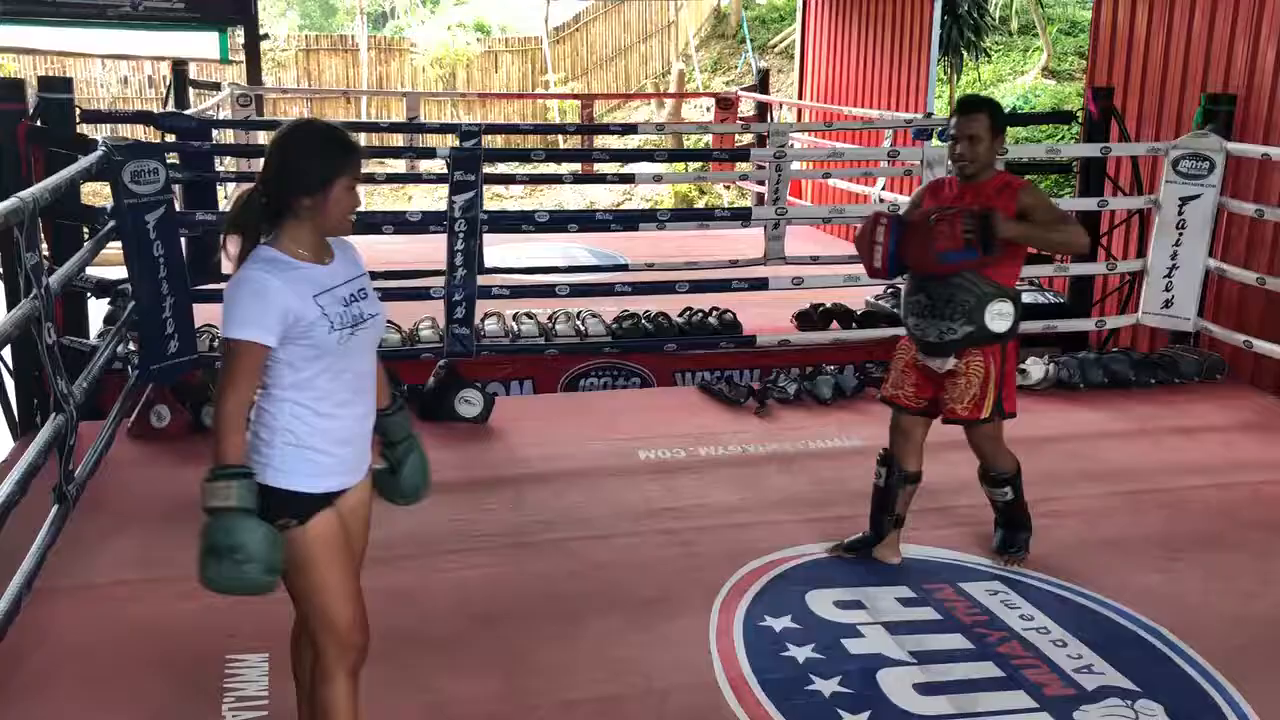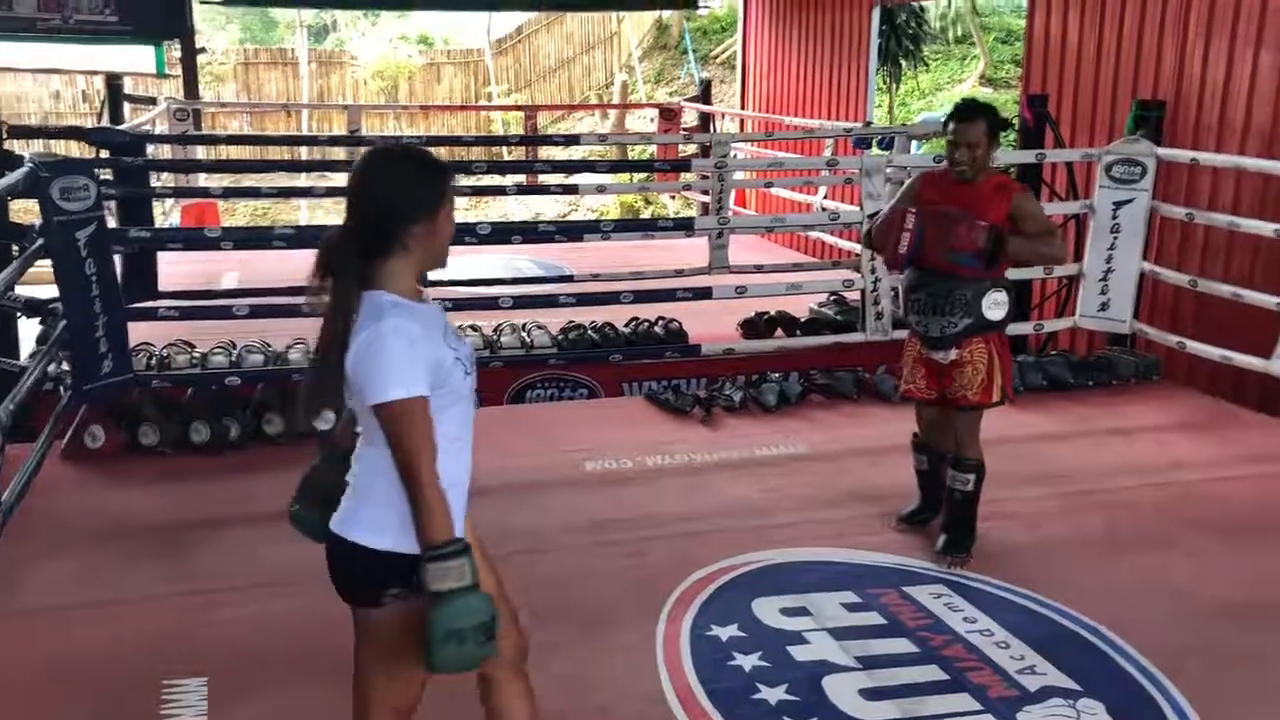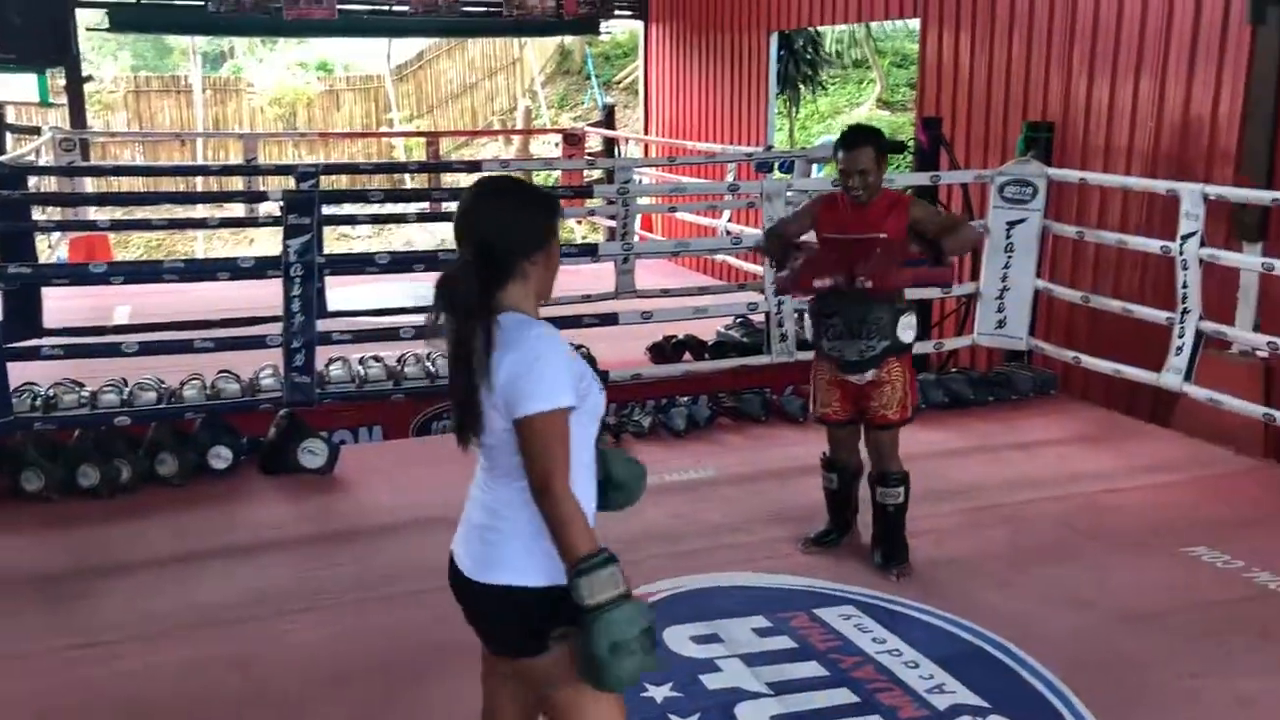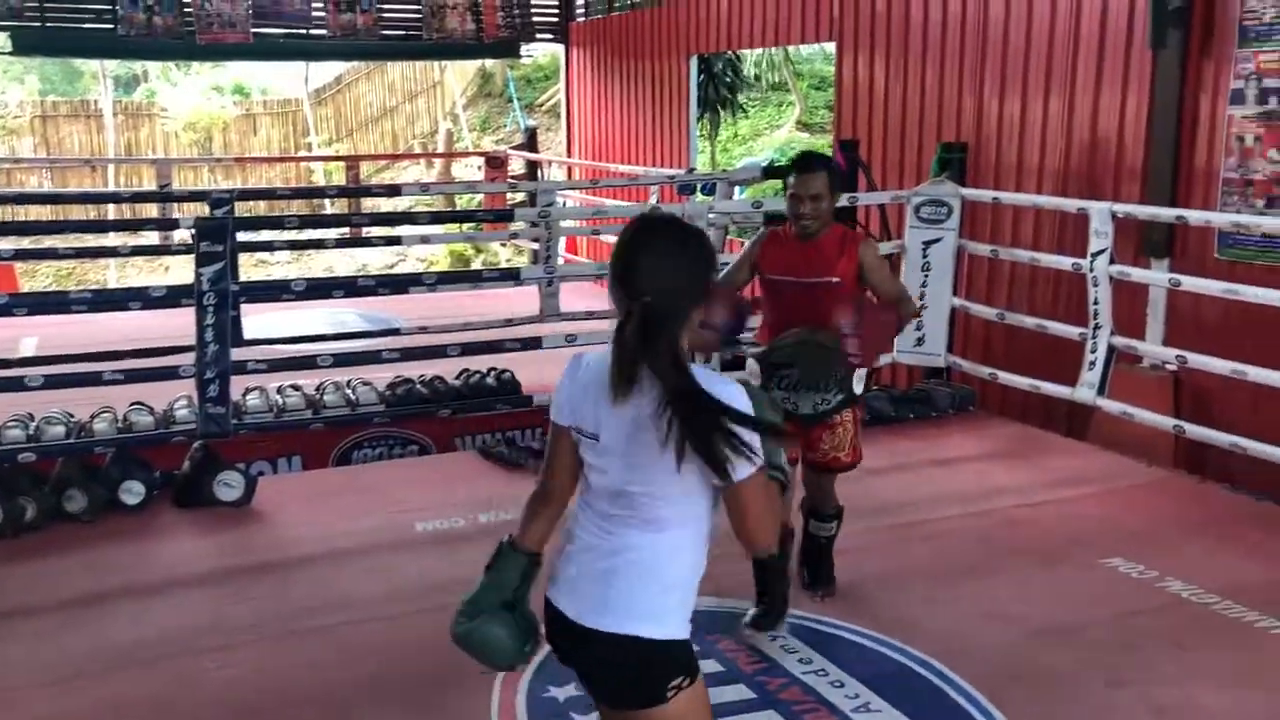
dt=0.7s
person 1, frame 1
left shoulder: (344, 257)
right shoulder: (263, 284)
right elbow: (234, 404)
left wrist: (394, 431)
left hip: (349, 472)
right hip: (291, 486)
left knee: (319, 621)
right knee: (343, 639)
person 1, frame 2
left shoulder: (403, 302)
right shoulder: (391, 332)
right elbow: (420, 475)
right wrist: (451, 584)
left hip: (435, 524)
right hip: (391, 549)
left knee: (505, 656)
person 1, frame 3
left shoulder: (477, 336)
right shoulder: (535, 349)
right elbow: (553, 490)
left wrist: (596, 461)
right wrist: (602, 593)
left hip: (482, 568)
right hip: (528, 585)
person 1, frame 4
left shoulder: (584, 372)
right shoulder: (717, 401)
left elbow: (551, 493)
right elbow: (761, 536)
left wrist: (506, 577)
right wrist: (772, 461)
left hip: (568, 609)
right hip: (638, 634)
person 2, frame 1
left shoulder: (1017, 196)
right shoulder: (932, 193)
left elbow: (1076, 238)
left wrist: (1008, 229)
left hip: (978, 345)
right hip: (923, 337)
left knee: (986, 443)
right knee: (904, 434)
left ankle: (1015, 526)
right ankle: (883, 536)
person 2, frame 2
left shoulder: (1011, 196)
right shoulder: (924, 185)
left elbow: (1056, 250)
right elbow: (877, 231)
left wrist: (1000, 244)
right wrist: (889, 238)
left hip: (974, 336)
right hip: (923, 330)
left knee: (963, 433)
right knee: (928, 426)
left ankle: (960, 529)
right ankle: (932, 501)
person 2, frame 3
left shoulder: (905, 210)
right shoulder: (822, 207)
left elbow: (969, 233)
right elbow: (771, 240)
left wrist: (919, 249)
right wrist: (793, 258)
left hip: (882, 350)
right hip: (832, 348)
left knee: (883, 448)
right knee: (839, 443)
left ankle: (891, 542)
right ankle: (840, 522)
person 2, frame 4
left shoulder: (857, 249)
right shoulder: (765, 245)
left elbow: (903, 305)
right elbow: (721, 292)
left knee: (821, 489)
left ankle: (817, 562)
right ankle: (771, 600)
